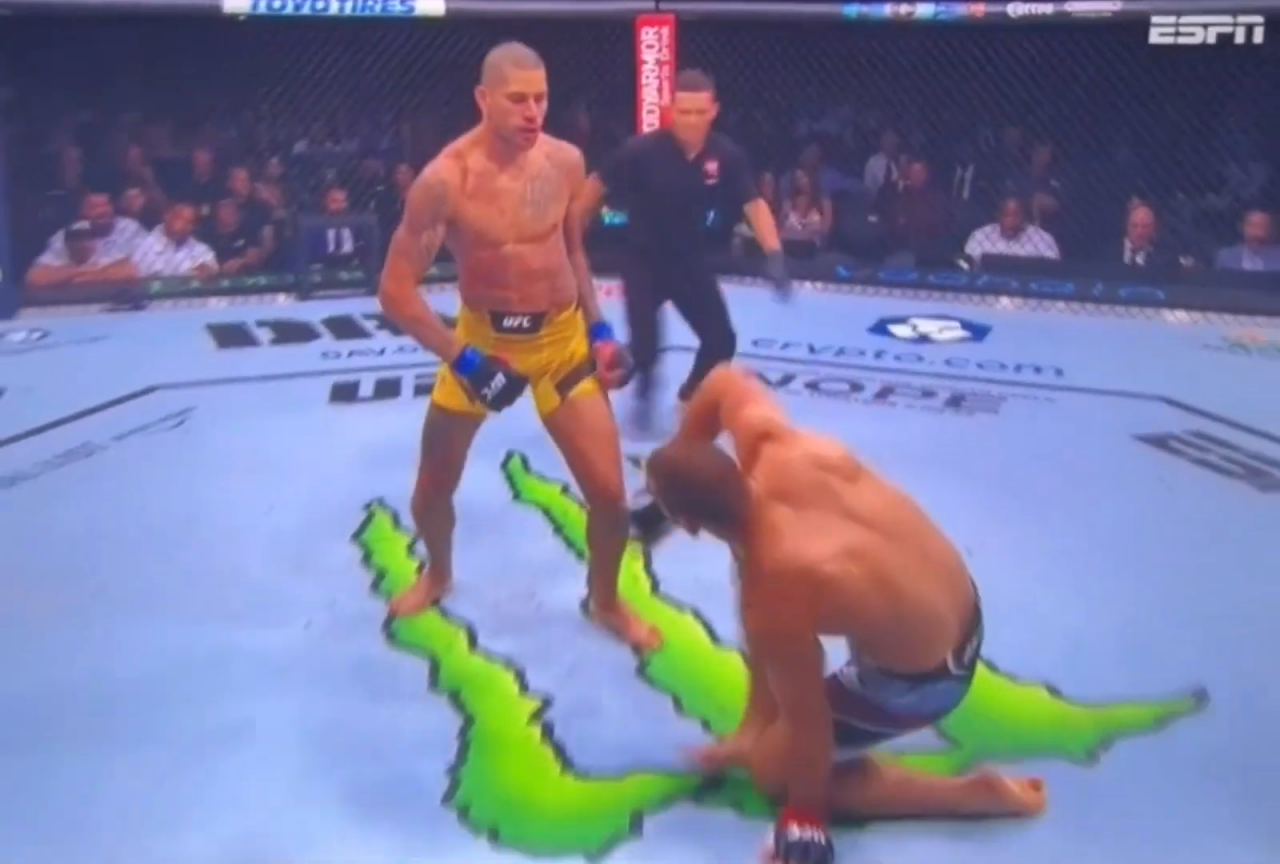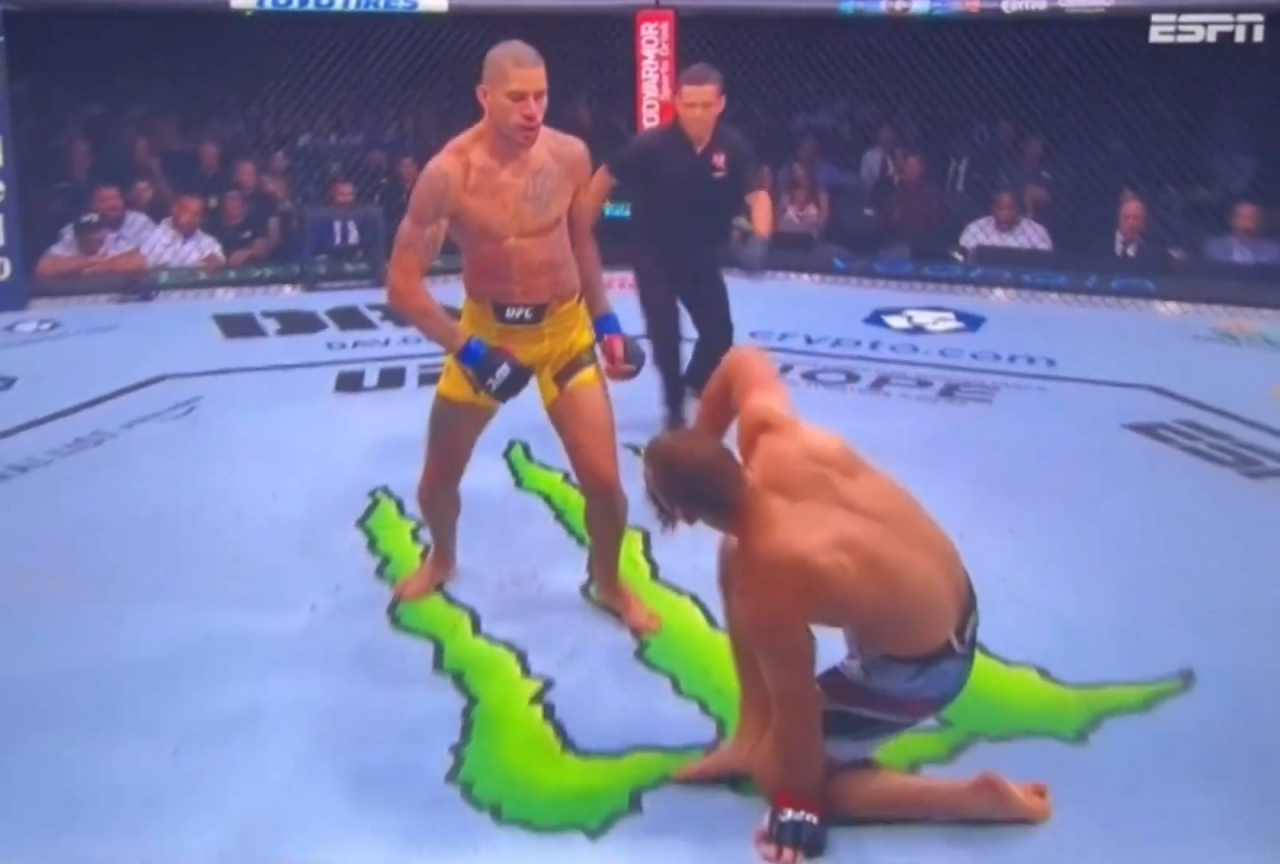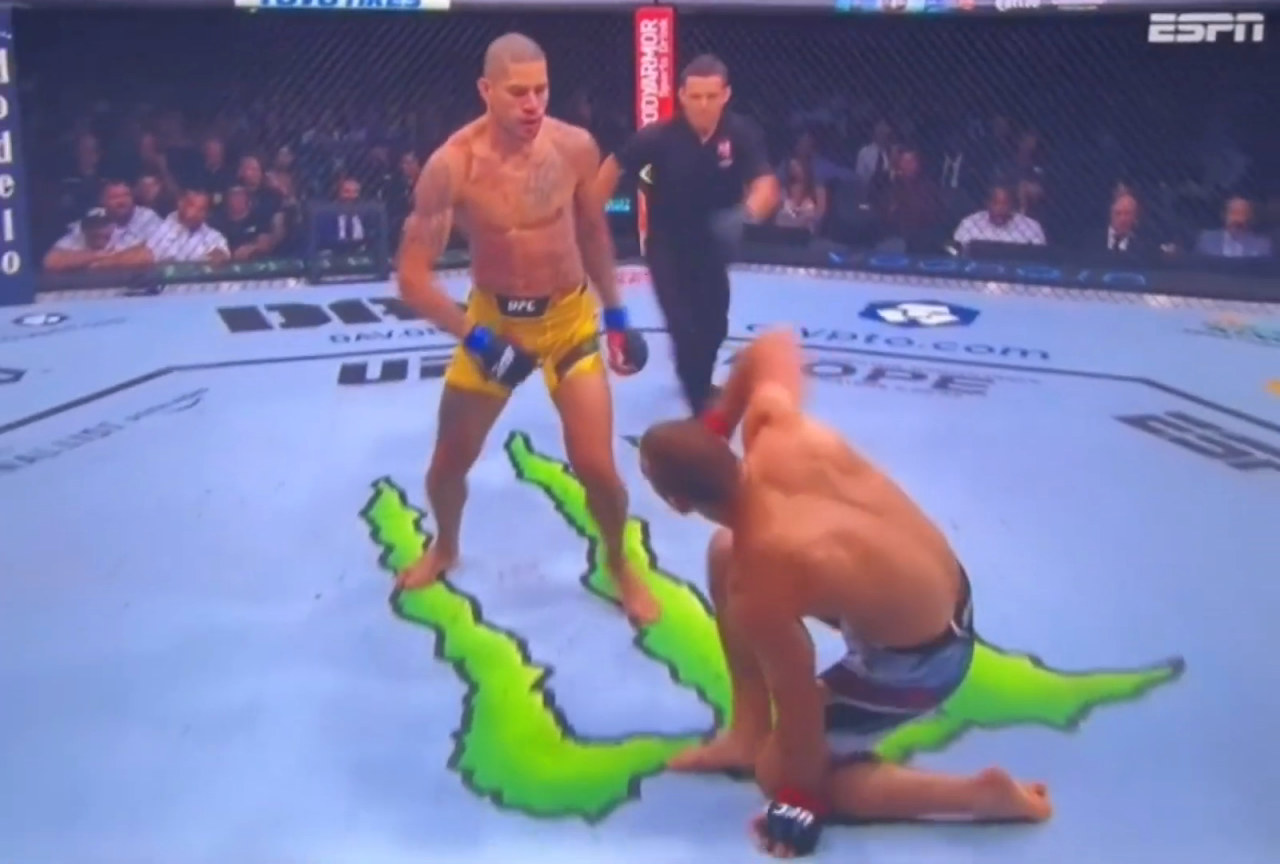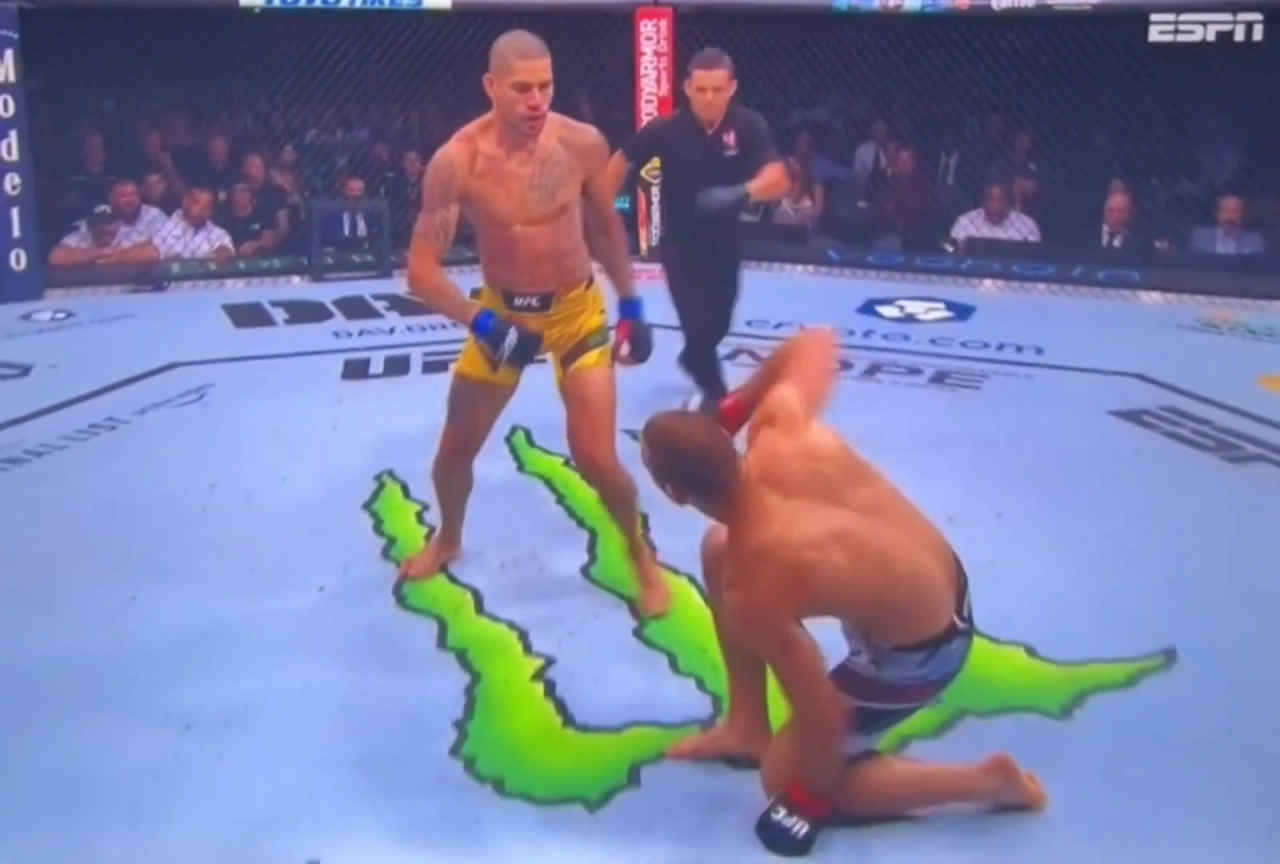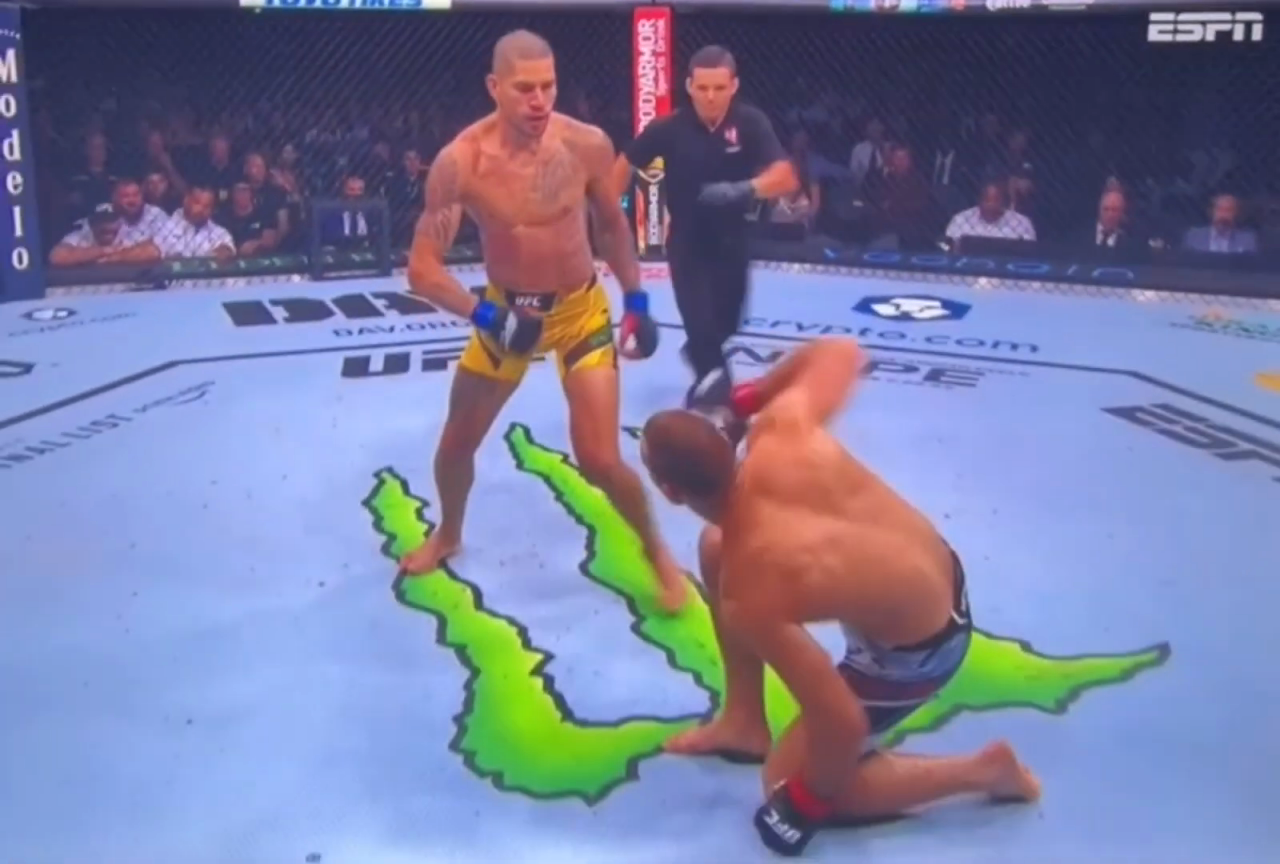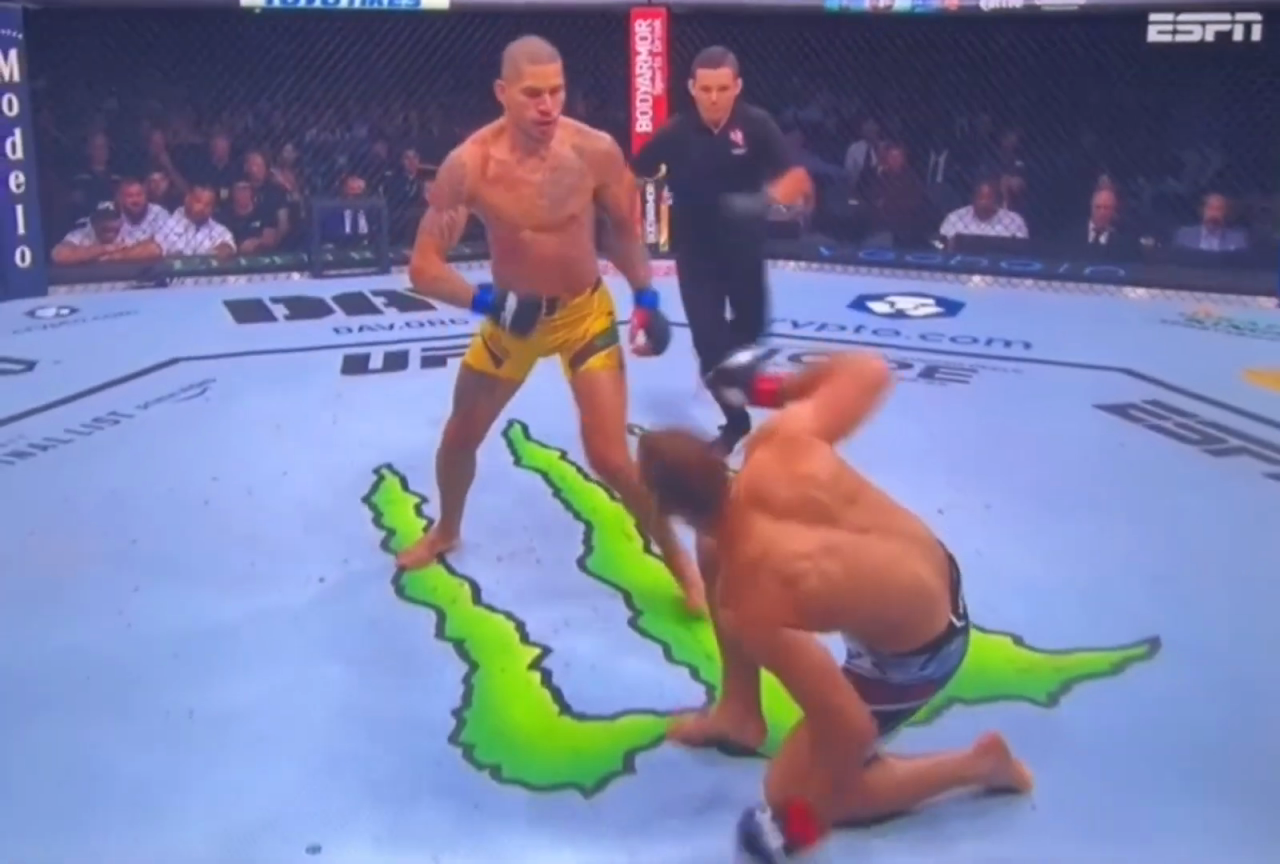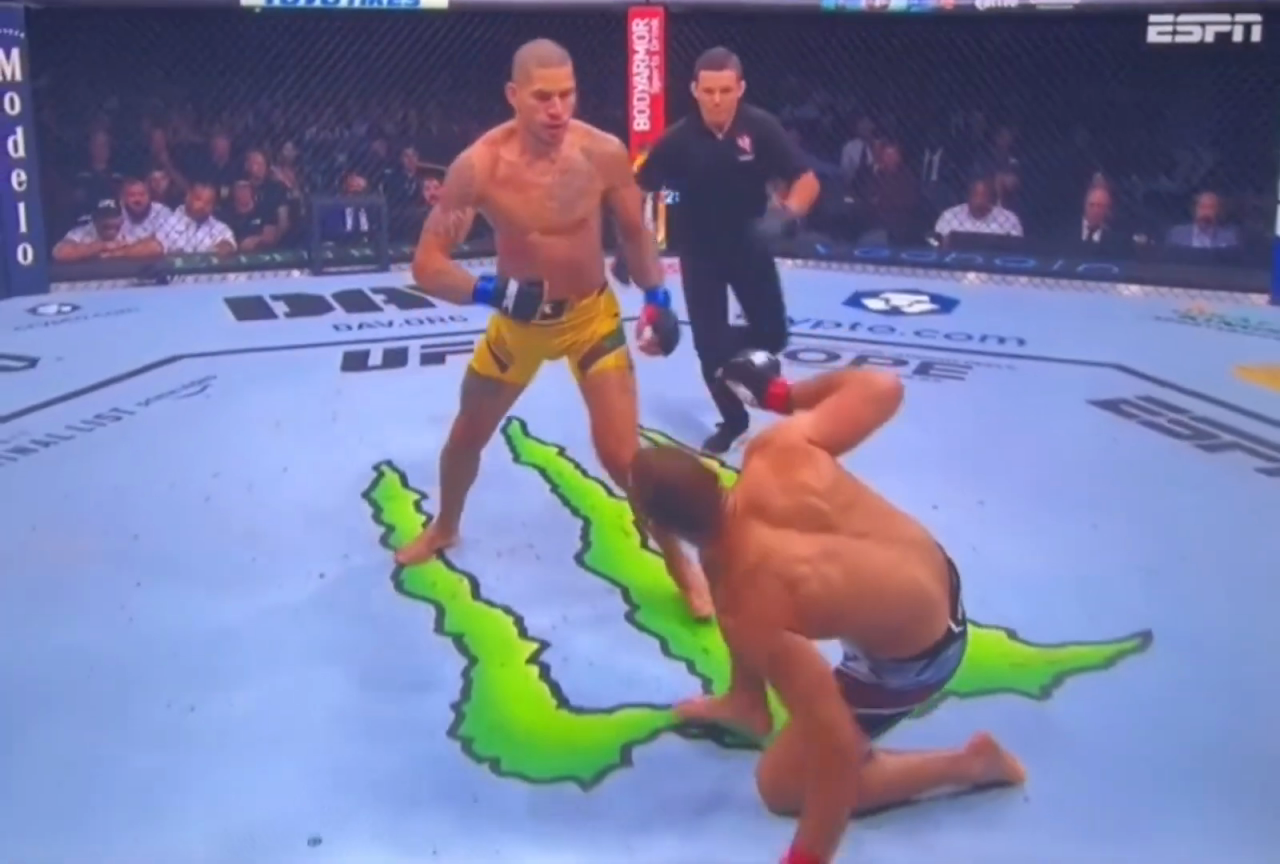
dt=0.1s
person 1, frame 1
left shoulder: (566, 162)
right shoulder: (445, 179)
right elbow: (396, 291)
left wrist: (600, 330)
right wrist: (464, 362)
left hip: (560, 336)
right hip: (483, 341)
left knee: (609, 491)
right knee: (432, 489)
left ankle: (606, 599)
right ankle: (438, 574)
person 1, frame 2
left shoulder: (569, 156)
right shoulder: (447, 174)
right elbow: (402, 285)
left wrist: (607, 322)
right wrist: (471, 355)
left hip: (564, 326)
right hip: (486, 329)
left knee: (601, 478)
right knee: (439, 476)
left ankle: (609, 582)
right ankle: (441, 558)
person 1, frame 3
left shoulder: (576, 147)
right shoulder: (451, 166)
right elbow: (413, 277)
left wrist: (616, 316)
right wrist: (478, 341)
left hip: (569, 316)
right hip: (493, 319)
left knee: (597, 468)
right knee: (448, 464)
left ankle: (619, 563)
right ankle: (444, 548)
person 1, frame 4
left shoulder: (583, 143)
right shoulder: (457, 161)
right elbow: (421, 272)
left wrist: (630, 306)
right wrist: (488, 326)
left hip: (576, 310)
right hip: (502, 313)
left knee: (596, 458)
right knee: (455, 450)
left ankle: (639, 551)
right ankle: (448, 538)
person 1, frame 5
left shoulder: (588, 145)
right shoulder: (460, 161)
left elbow: (613, 225)
right elbow: (422, 269)
left wrist: (636, 302)
right wrist: (488, 317)
left hip: (579, 310)
right hip: (505, 311)
left knee: (599, 459)
right knee: (456, 443)
left ankle: (655, 549)
right ankle: (448, 533)
person 1, frame 6
left shoulder: (596, 151)
right shoulder: (468, 164)
left elbow: (626, 228)
right elbow: (423, 268)
left wrist: (648, 299)
right wrist: (488, 301)
left hip: (584, 313)
right hip: (511, 317)
left knee: (611, 457)
right knee: (459, 438)
left ankle: (676, 557)
right ankle: (446, 528)
person 1, frame 7
left shoulder: (605, 154)
right shoulder: (477, 166)
left elbow: (635, 234)
right elbow: (427, 264)
left wrist: (657, 298)
right wrist: (489, 290)
left hip: (591, 315)
right hip: (517, 316)
left knee: (624, 457)
right knee: (465, 438)
left ankle: (679, 564)
right ankle: (445, 526)
person 2, frame 1
left shoulder: (774, 605)
right shoulder: (769, 441)
left elbow: (812, 727)
right elbow: (725, 382)
left wrist: (804, 820)
right wrist: (676, 468)
left hip: (920, 683)
left knee: (775, 771)
left ankle: (975, 793)
right ankle: (757, 729)
person 2, frame 2
left shoulder: (764, 590)
right shoulder: (773, 434)
left elbow: (799, 715)
right elbow: (741, 360)
left wrist: (799, 803)
right wrist: (700, 440)
left hip: (918, 668)
left knee: (775, 773)
left ankle: (975, 796)
right ankle: (752, 738)
person 2, frame 3
left shoulder: (758, 587)
right shoulder: (775, 427)
left elbow: (801, 715)
right elbow: (775, 344)
left wrist: (798, 799)
right wrist: (715, 422)
left hip: (918, 659)
right hip: (947, 587)
left knee: (777, 772)
right knee: (722, 554)
left ankle: (980, 793)
right ankle: (746, 734)
person 2, frame 4
left shoulder: (754, 586)
right shoulder: (780, 425)
left elbow: (825, 714)
right elbow: (816, 342)
left wrist: (807, 798)
right wrist: (734, 407)
left hip: (917, 651)
right hip: (940, 573)
left knee: (783, 775)
right knee: (716, 549)
left ankle: (985, 780)
right ankle: (746, 727)
person 2, frame 5
left shoulder: (750, 594)
right shoulder: (782, 431)
left elbow: (844, 722)
right elbow: (841, 350)
left wrist: (809, 800)
right wrist: (748, 396)
left hip: (917, 651)
right hip: (938, 570)
left knee: (786, 781)
right knee: (714, 547)
left ankle: (982, 770)
right ankle: (743, 722)
person 2, frame 6
left shoulder: (748, 605)
right shoulder: (780, 444)
left elbow: (853, 727)
right elbow: (872, 371)
right wrist: (774, 388)
left hip: (915, 655)
left knee: (791, 790)
right knee: (711, 553)
left ankle: (978, 763)
right ankle: (740, 711)
person 2, frame 7
left shoulder: (750, 612)
right shoulder: (777, 452)
left elbow: (838, 747)
right elbow: (884, 387)
right wrist: (786, 394)
left hip: (912, 659)
right hip: (936, 575)
left knee: (782, 785)
right knee: (716, 553)
left ankle: (969, 762)
right ankle: (746, 702)
person 3, frame 1
left shoulder: (726, 154)
right shoulder: (640, 149)
left elbow: (754, 205)
right elbow: (597, 185)
left wrist: (774, 256)
left hip: (688, 259)
right hip: (643, 261)
left knee: (721, 340)
right knee: (646, 341)
left ankle: (695, 398)
right ankle: (644, 394)
person 3, frame 2
left shoulder: (734, 147)
right shoulder: (651, 144)
left elbow: (759, 196)
right elbow: (606, 177)
left wrist: (759, 239)
left hip: (699, 254)
right hip: (653, 254)
left knee: (719, 332)
right knee: (665, 333)
left ankle: (693, 386)
right ankle: (675, 404)
person 3, frame 3
left shoulder: (741, 135)
right shoulder: (659, 136)
left elbow: (765, 186)
right elbow: (614, 167)
left wrist: (743, 215)
left hip: (711, 247)
right hip: (666, 248)
left knee: (714, 327)
right knee: (686, 328)
left ankle: (698, 383)
person 3, frame 4
left shoulder: (748, 126)
right shoulder: (666, 129)
left elbow: (777, 178)
right elbow: (622, 161)
left wrist: (737, 194)
left hip: (723, 241)
right hip: (679, 242)
left knee: (716, 319)
right knee: (697, 321)
left ankle: (696, 362)
person 3, frame 5
left shoulder: (751, 123)
right shoulder: (669, 128)
left elbow: (785, 178)
right elbow: (627, 164)
left wrist: (743, 190)
left hip: (731, 239)
right hip: (687, 242)
left knee: (727, 320)
right knee: (701, 324)
left ankle: (706, 366)
person 3, frame 6
left shoulder: (757, 125)
right shoulder: (674, 133)
left elbow: (798, 181)
right elbow: (635, 173)
left wrist: (762, 201)
left hip: (743, 246)
right hip: (694, 249)
left knee: (751, 327)
right knee: (707, 336)
left ankle: (718, 360)
right ankle: (735, 419)
person 3, frame 7
left shoulder: (762, 128)
right shoulder: (678, 139)
left elbow: (807, 182)
right elbow: (642, 189)
left wrist: (783, 217)
left hip: (751, 248)
right hip: (699, 251)
left knee: (772, 334)
right knee: (708, 340)
left ankle: (727, 348)
right ankle: (732, 418)
